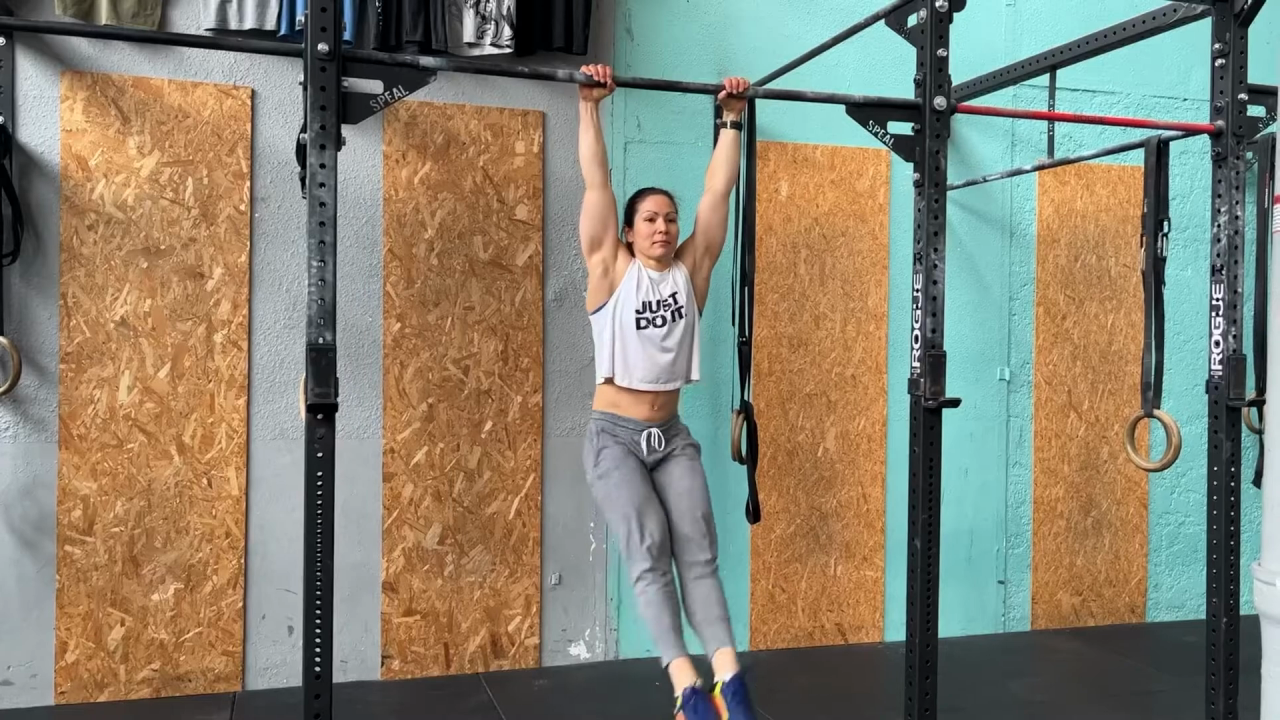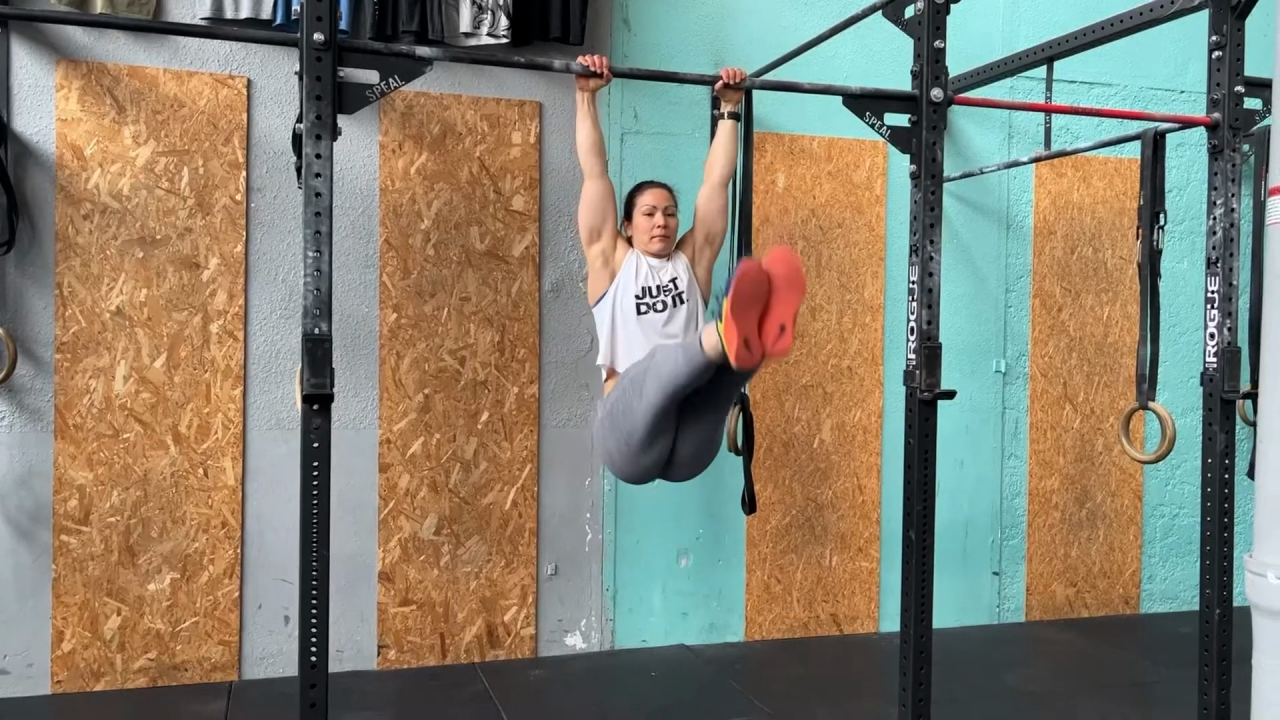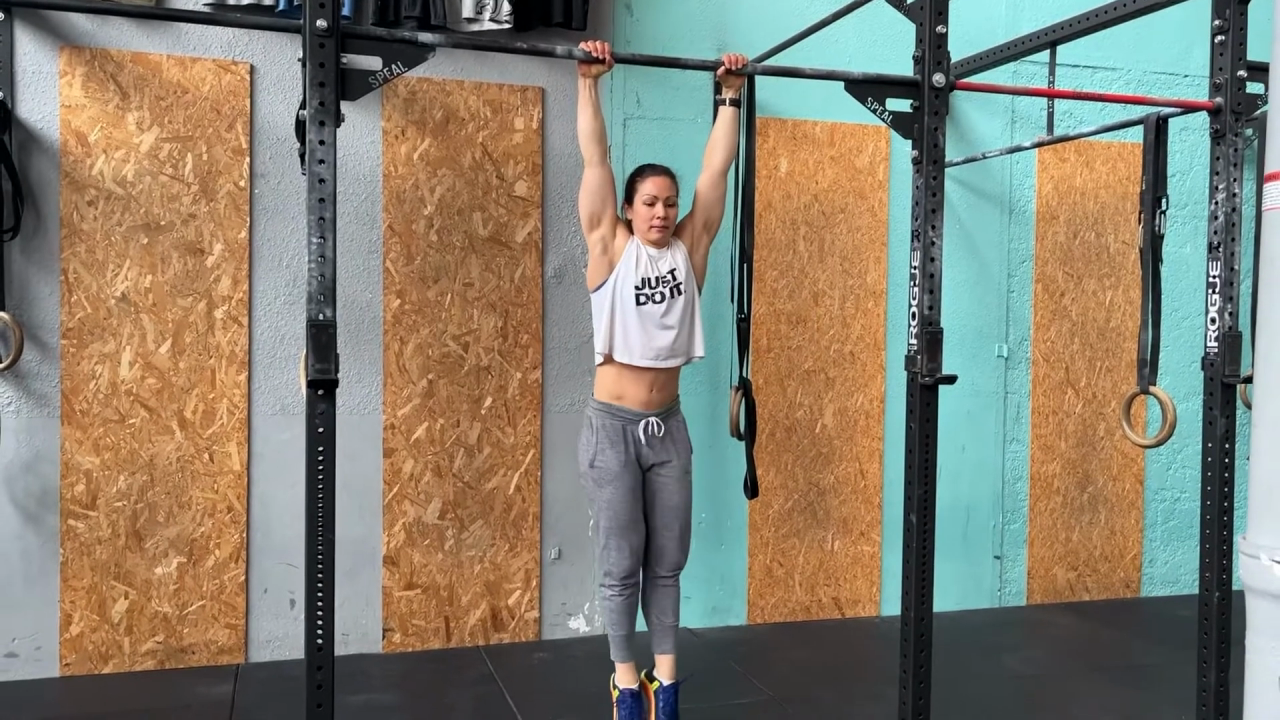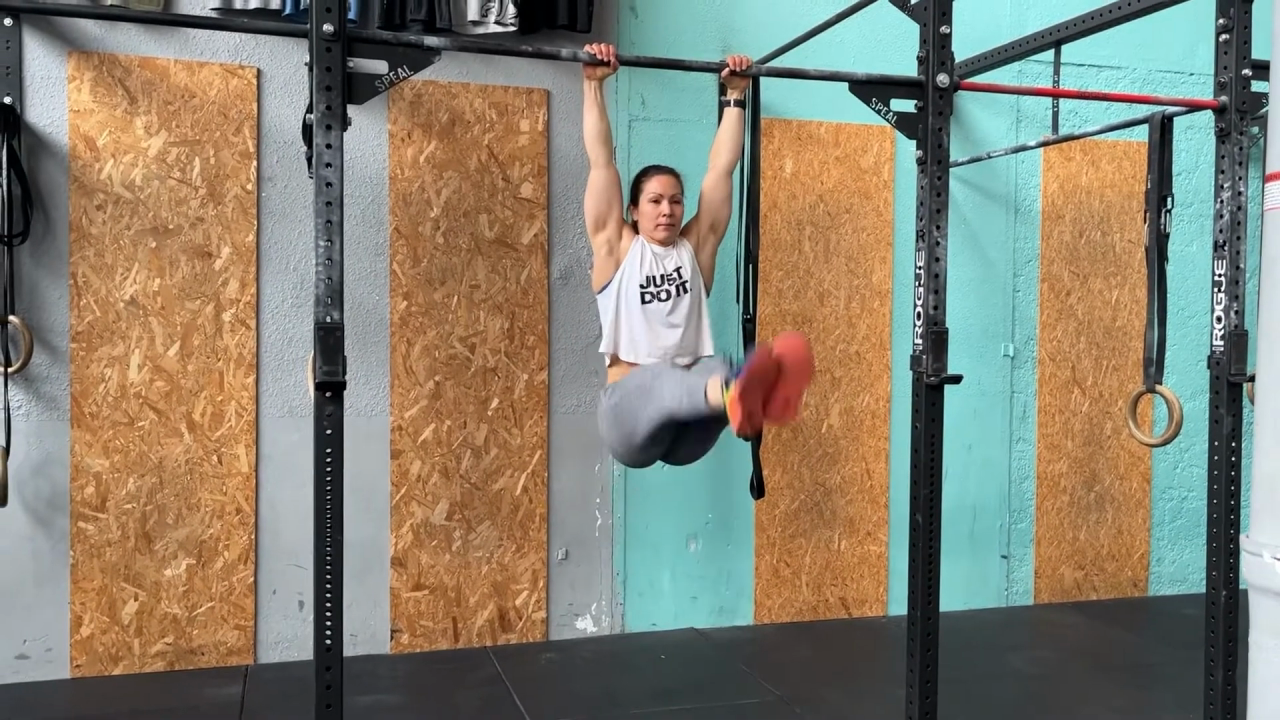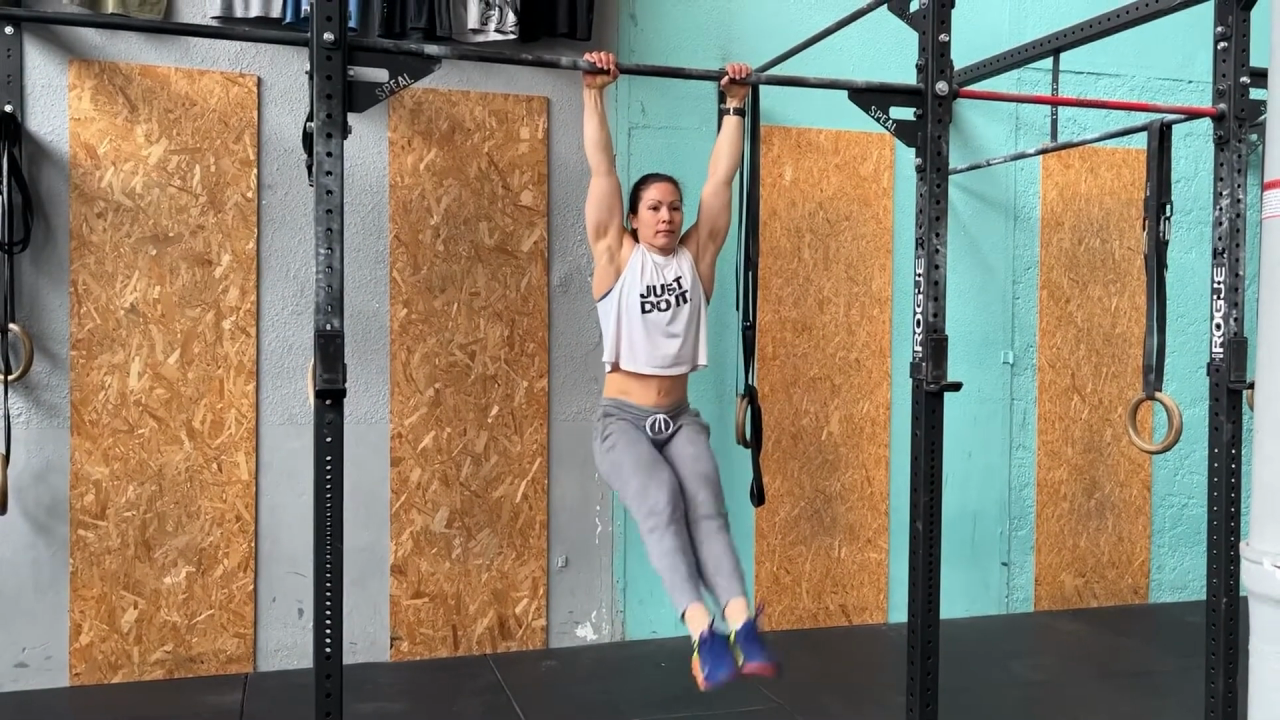
dt=1s
person 1, frame 1
left shoulder: (692, 270)
right shoulder: (611, 270)
left elbow: (718, 193)
right elbow: (597, 186)
left wrist: (731, 119)
right wrist: (589, 106)
left hip: (671, 437)
right hip: (615, 436)
left knee: (699, 556)
right knee: (648, 551)
person 1, frame 2
left shoulder: (692, 262)
right shoulder: (612, 263)
left elbow: (717, 182)
right elbow: (595, 173)
left wrist: (729, 108)
right wrist: (586, 96)
left hip: (688, 445)
right hip: (632, 435)
left knee: (717, 349)
right knee: (662, 361)
left ankle: (754, 332)
right ankle: (729, 337)
person 1, frame 3
left shoulder: (689, 249)
right shoulder: (609, 249)
left elbow: (716, 169)
right elbow: (594, 161)
left wrist: (730, 95)
right wrist: (588, 81)
left hip: (668, 426)
right hip: (612, 426)
left knee: (668, 563)
right knee: (620, 565)
person 1, frame 4
left shoulder: (694, 247)
right shoulder: (615, 249)
left elbow: (722, 169)
right elbow: (599, 162)
left wrist: (735, 95)
right wrist: (593, 85)
left hip: (684, 422)
right hip: (630, 413)
left knee: (714, 375)
right knee: (662, 383)
left ankle: (752, 395)
right ankle: (737, 395)
person 1, frame 5
left shoulder: (694, 256)
right shoulder: (615, 254)
left elbow: (720, 183)
right elbow: (601, 170)
left wrist: (735, 105)
right wrist: (595, 96)
left hip: (680, 422)
right hip: (620, 423)
left knee: (707, 509)
right knee: (660, 508)
left ankle: (744, 630)
right ankle: (705, 635)
